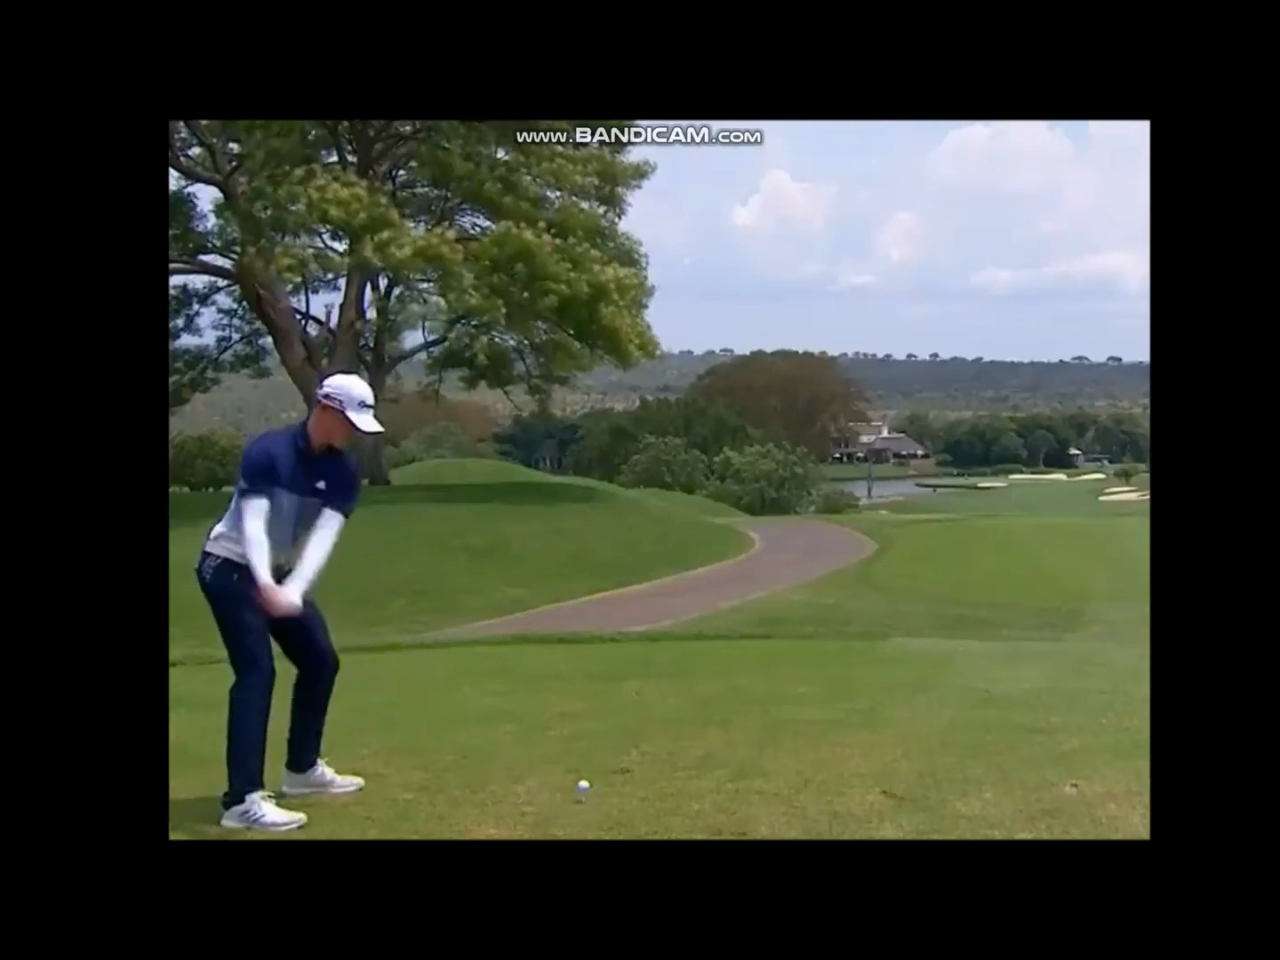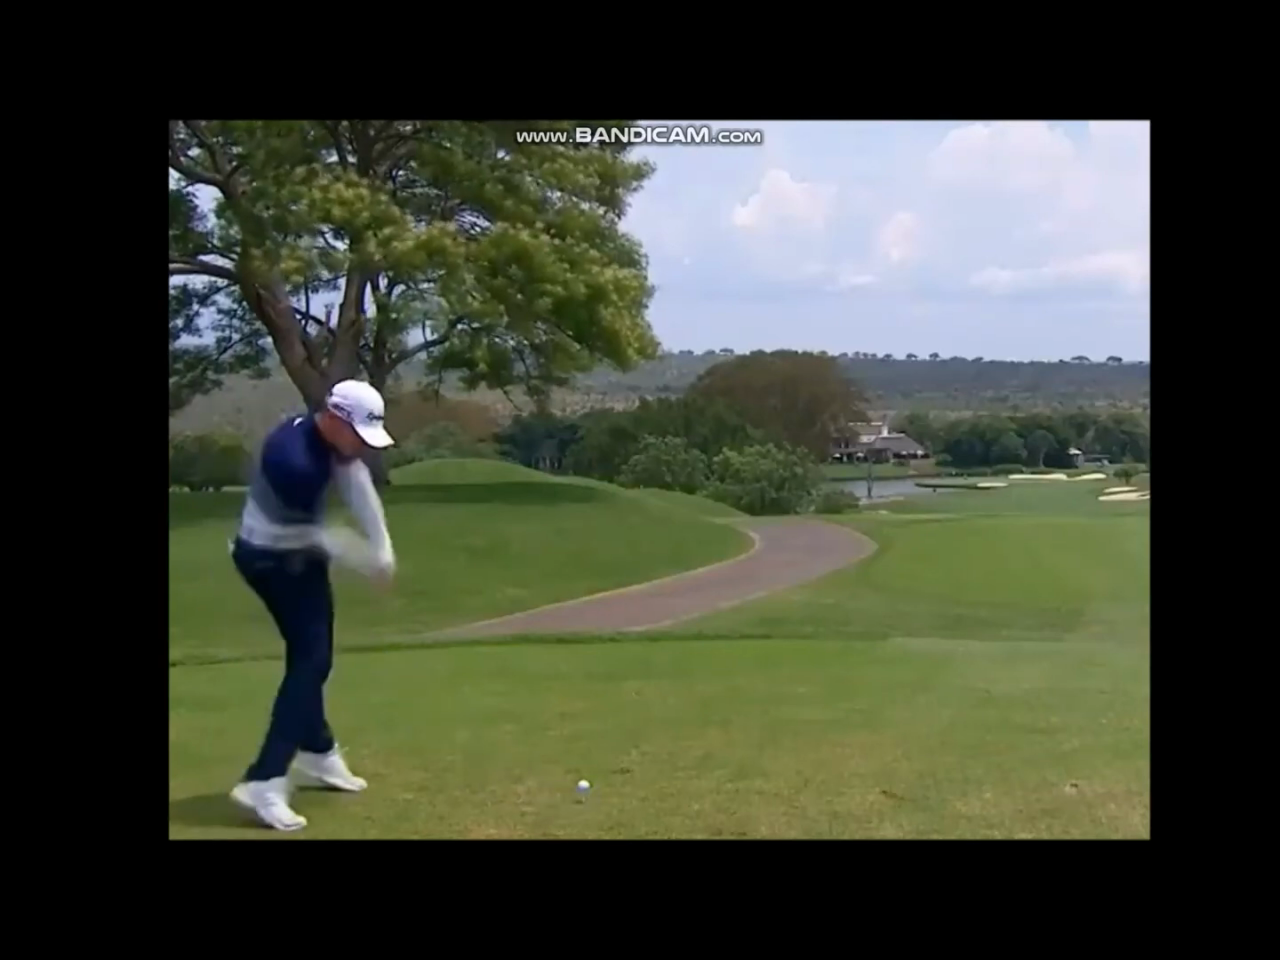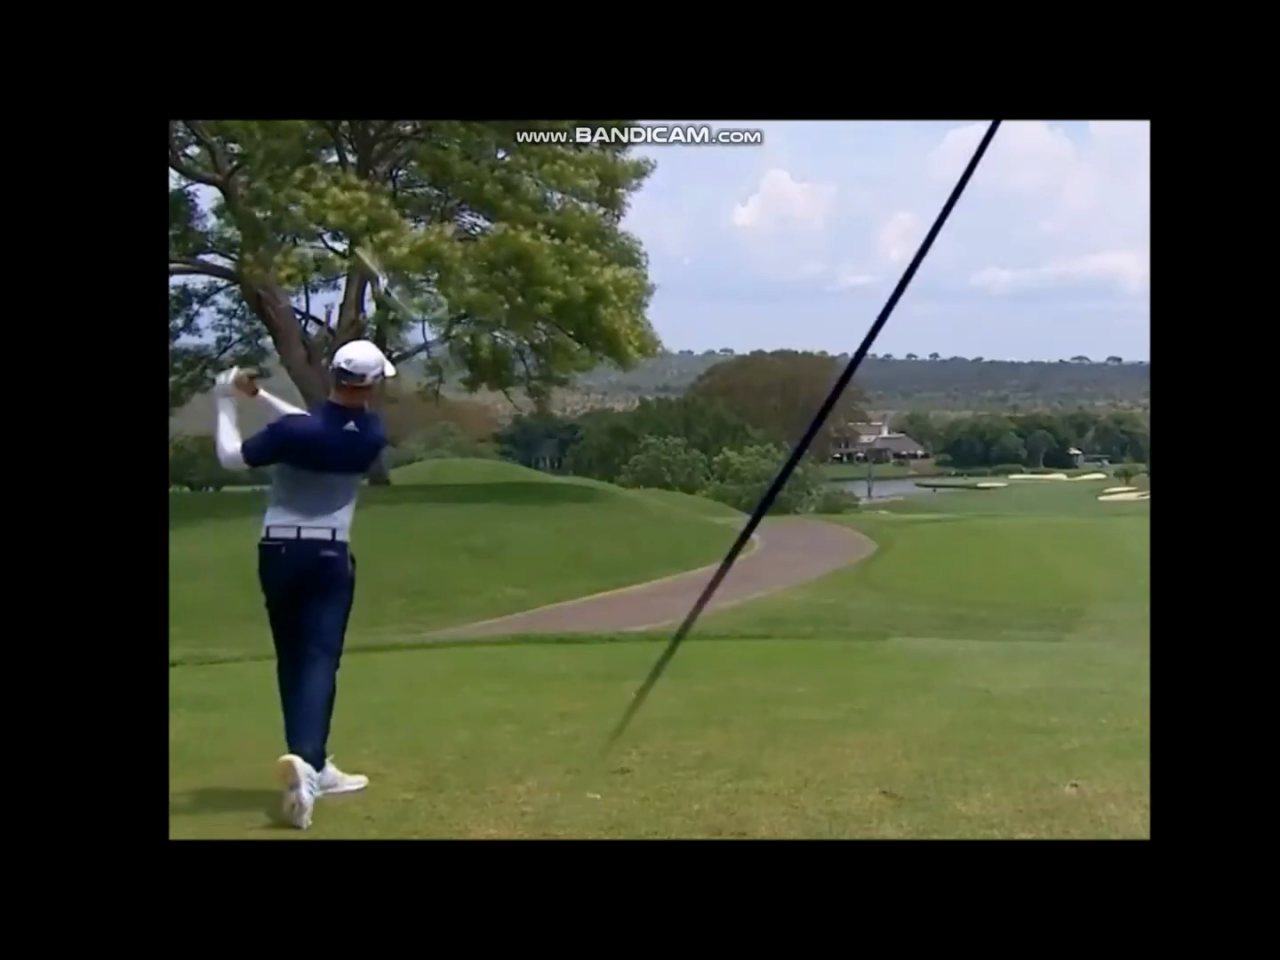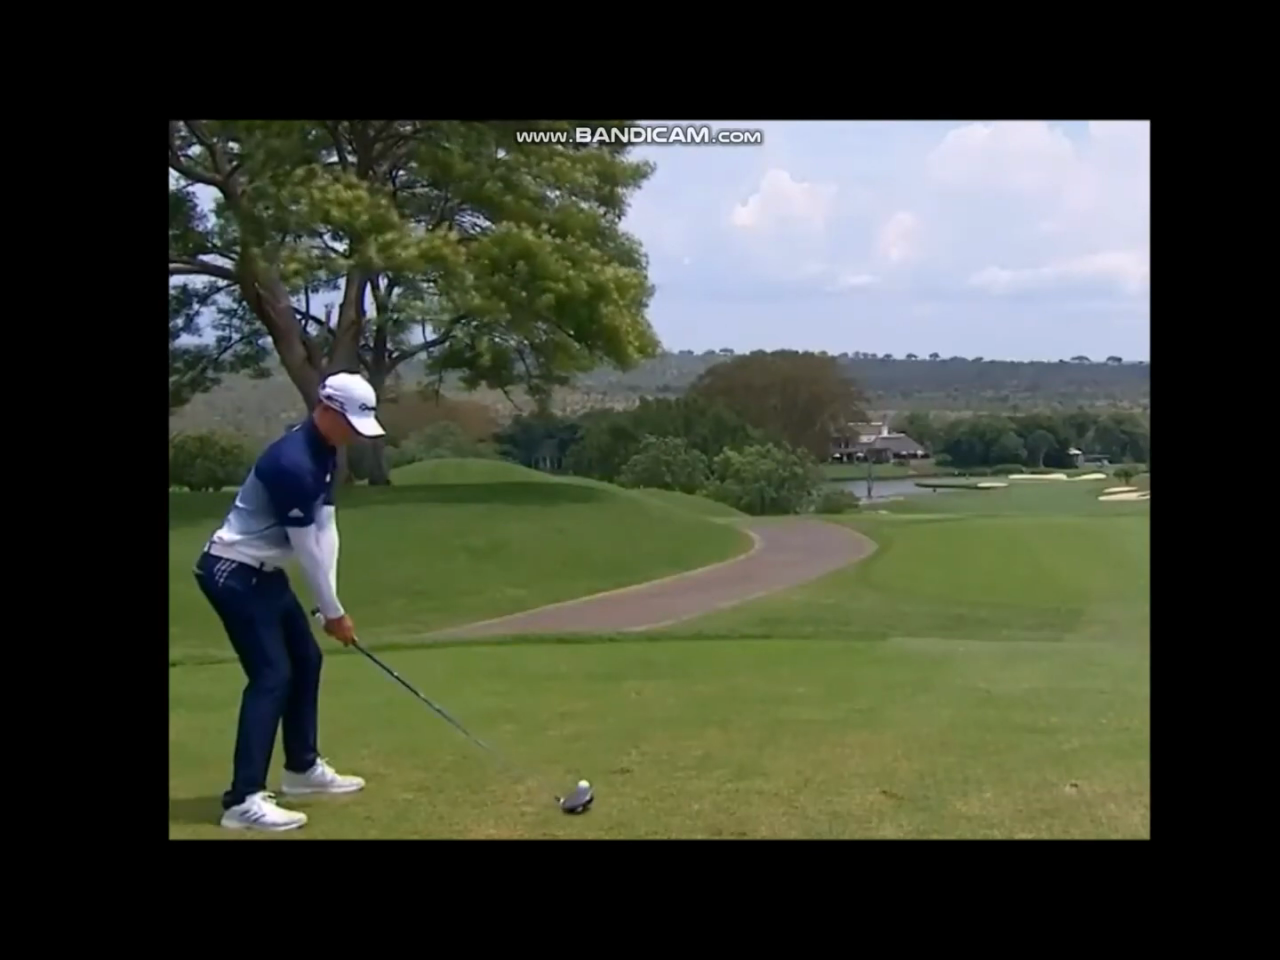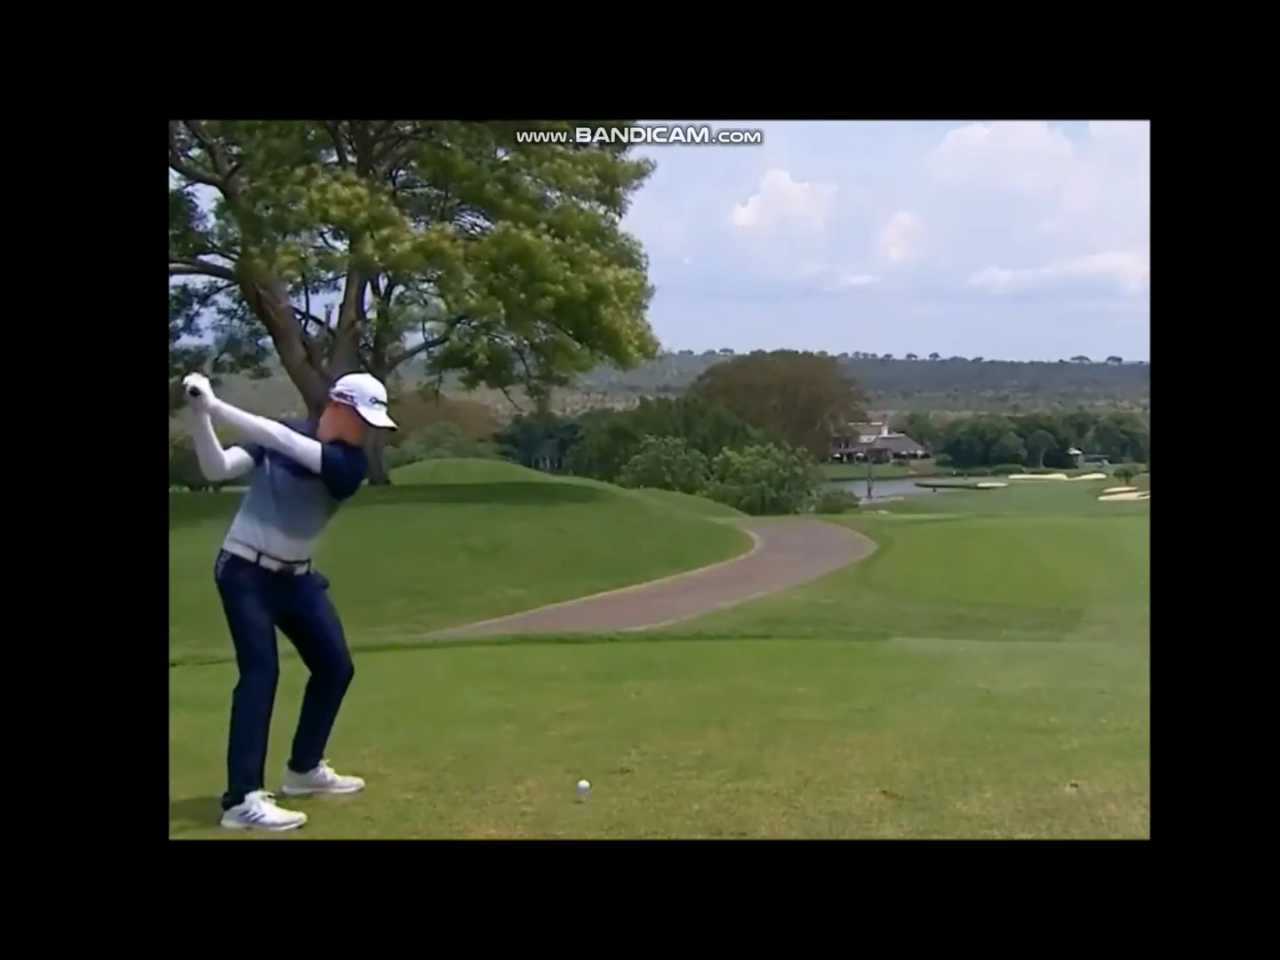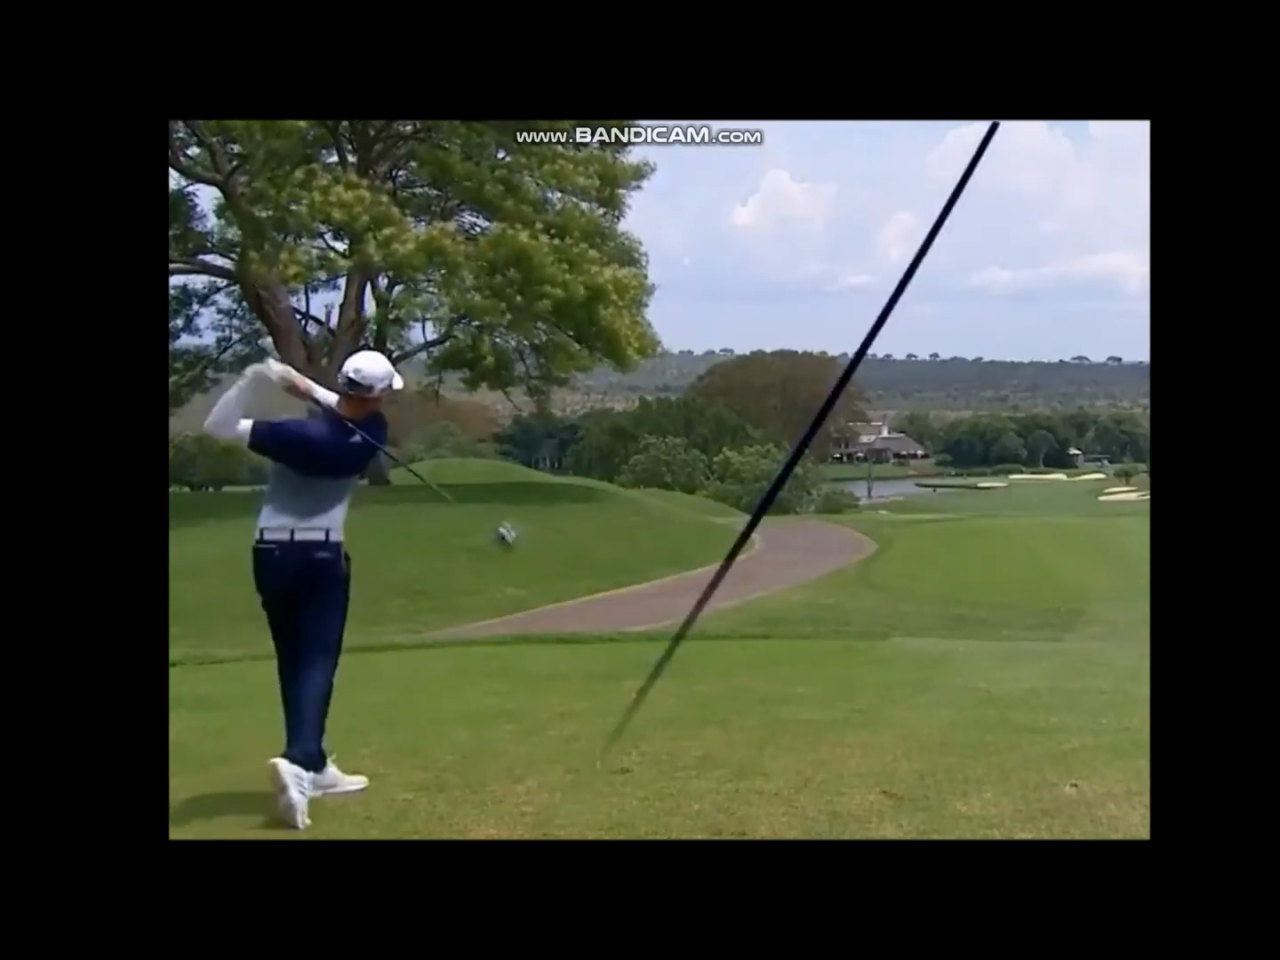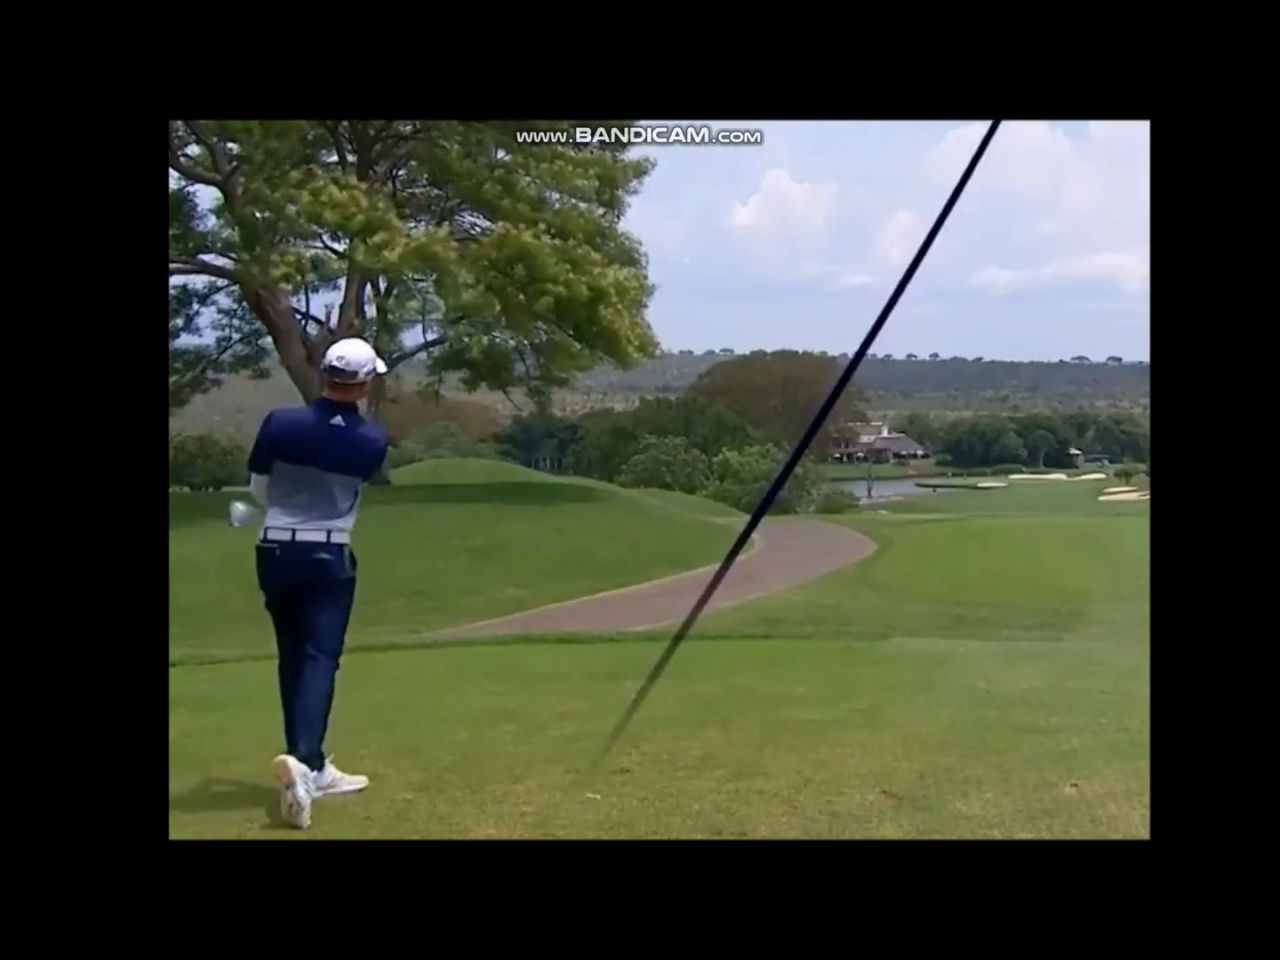
dt=0.7s
person 1, frame 1
left shoulder: (343, 474)
right shoulder: (267, 450)
left elbow: (326, 535)
right elbow: (253, 523)
left wrist: (295, 591)
right wrist: (263, 583)
left hip: (281, 576)
right hip: (228, 570)
left knee: (321, 662)
right knee: (256, 673)
left ankle: (304, 768)
right ankle: (243, 799)
person 1, frame 2
left shoulder: (334, 439)
right shoulder: (292, 458)
left elbow: (361, 489)
right elbow: (318, 536)
left wrist: (381, 545)
right wrist: (368, 562)
left hip: (291, 557)
right hip: (275, 558)
left knee: (311, 655)
right knee: (309, 661)
left ankle: (315, 753)
right ankle: (264, 782)
person 1, frame 3
left shoulder: (291, 431)
right shoulder: (373, 436)
left elbow: (232, 460)
left wrist: (225, 400)
right wrist: (261, 396)
left hip: (278, 552)
right hip: (329, 557)
left knee: (291, 659)
right knee: (319, 659)
left ankle: (311, 765)
right ankle: (306, 760)
person 1, frame 4
left shoulder: (324, 455)
right shoulder: (292, 463)
left elbow: (326, 532)
right elbow: (306, 548)
left wrist: (330, 600)
right wrist: (333, 611)
left hip: (263, 572)
right hip: (232, 572)
left knee: (306, 659)
right knee: (271, 675)
left ankle: (303, 767)
right ankle: (243, 799)
person 1, frame 5
left shoulder: (351, 463)
right shoulder: (275, 437)
left elbow: (284, 442)
right elbow: (218, 468)
left wrist: (214, 406)
right wrist: (201, 413)
left hip: (296, 575)
right hip: (245, 571)
left knee: (335, 666)
right knee: (260, 673)
left ankle: (305, 768)
right ankle: (242, 799)
person 1, frame 6
left shoulder: (299, 435)
right shoulder: (372, 434)
left elbow: (218, 427)
right elbow: (345, 411)
left wrist: (256, 376)
right wrist: (304, 383)
left hip: (271, 556)
right hip: (322, 559)
left knee: (292, 663)
right knee: (317, 664)
left ankle: (313, 767)
right ankle: (299, 762)
person 1, frame 7
left shoulder: (281, 423)
right shoulder: (372, 440)
left elbow: (258, 482)
left hip: (304, 559)
right hip: (305, 557)
left knee: (313, 653)
right knee: (317, 660)
left ankle: (308, 769)
right ankle: (298, 769)
